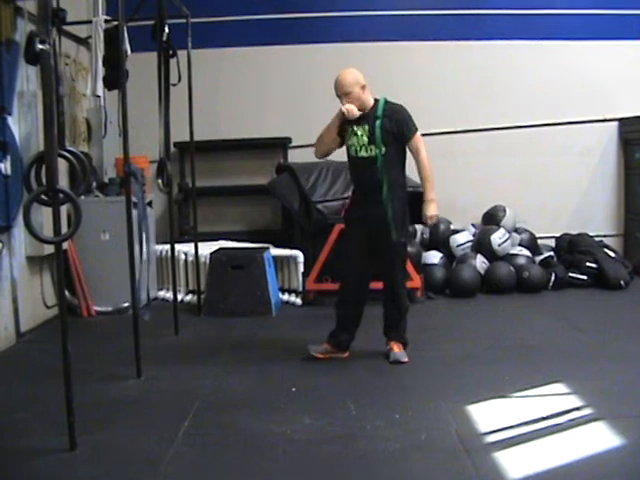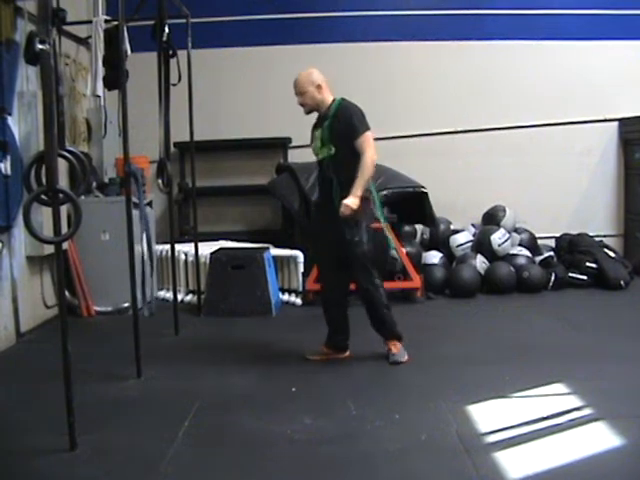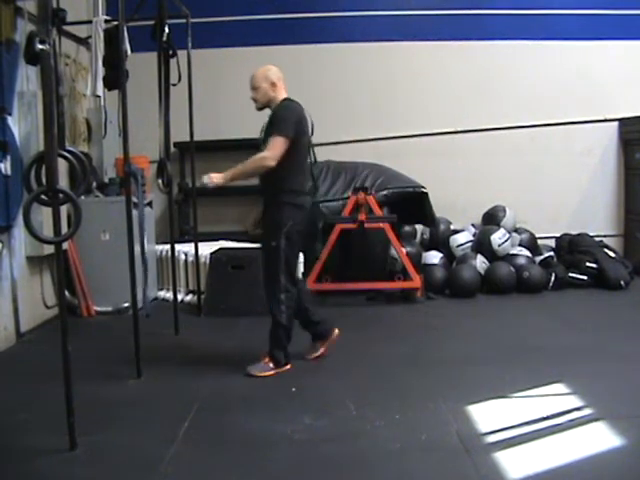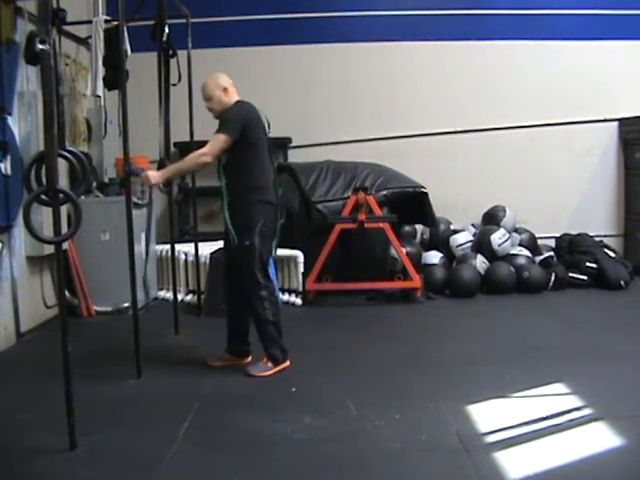
dt=0.7s
person 1, frame 1
left shoulder: (394, 113)
right shoulder: (347, 123)
left elbow: (420, 154)
right elbow: (320, 151)
left wrist: (430, 198)
right wrist: (339, 117)
left hip: (391, 209)
right hip: (359, 209)
left knee: (394, 276)
right knee: (352, 277)
left ankle: (396, 340)
right ankle: (340, 342)
person 1, frame 2
left shoulder: (347, 112)
right shoulder: (318, 125)
left elbow: (369, 154)
left wrist: (355, 196)
left hip: (351, 208)
right hip: (326, 209)
left knee: (363, 273)
right knee: (328, 278)
left ankle: (393, 339)
right ankle: (337, 343)
person 1, frame 3
left shoulder: (287, 112)
right shoulder: (283, 115)
left elbow: (268, 159)
left wrist: (225, 176)
right wrist: (266, 208)
left hip: (288, 208)
right hip: (283, 207)
left knee: (278, 282)
right knee: (285, 278)
left ankle: (277, 356)
right ankle: (322, 330)
person 1, frame 4
left shoulder: (240, 114)
right shoulder: (238, 119)
left elbow: (206, 156)
left wrist: (163, 175)
right wrist: (222, 208)
left hip: (256, 211)
right hip: (241, 211)
left knee: (256, 282)
right knee: (235, 282)
left ankle: (276, 355)
right ankle: (238, 350)
